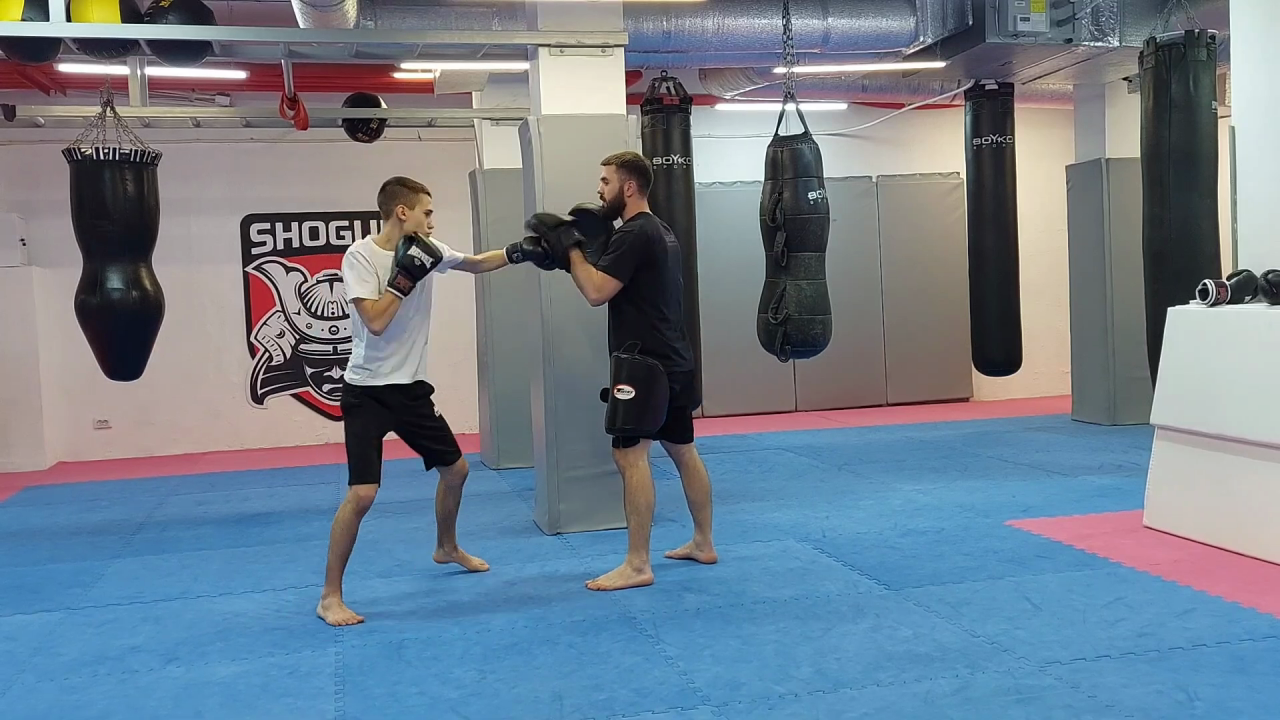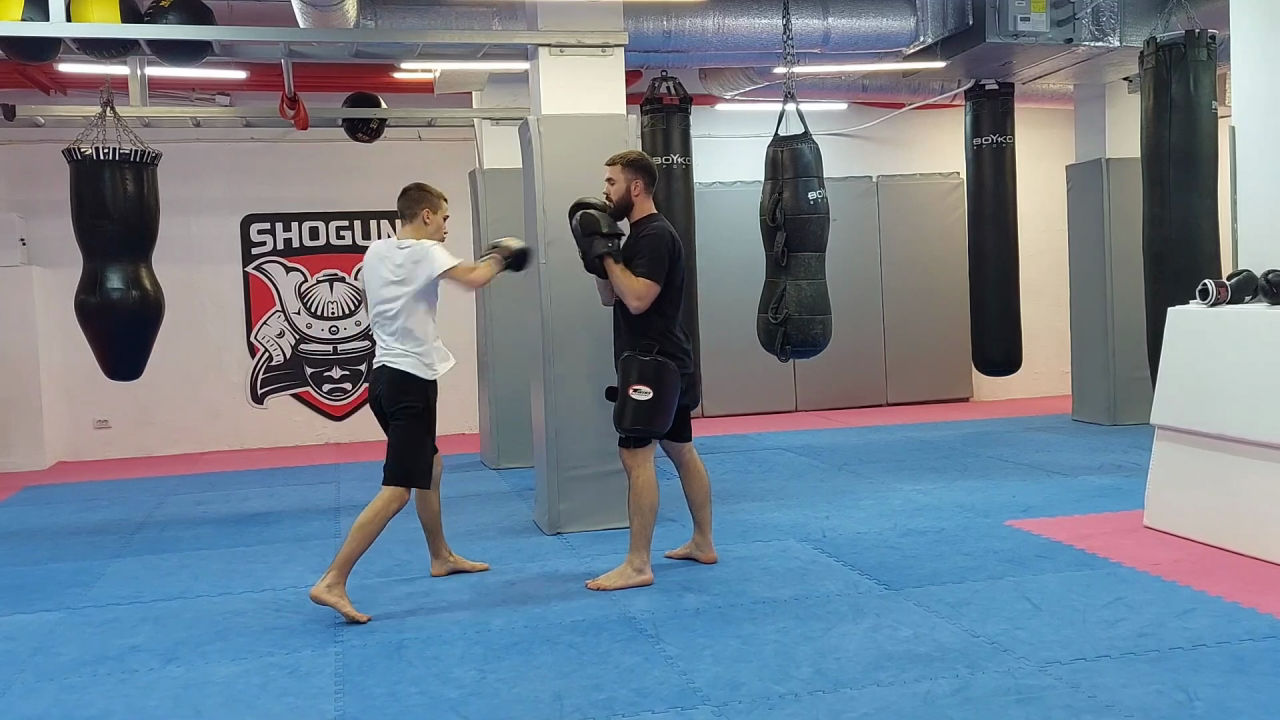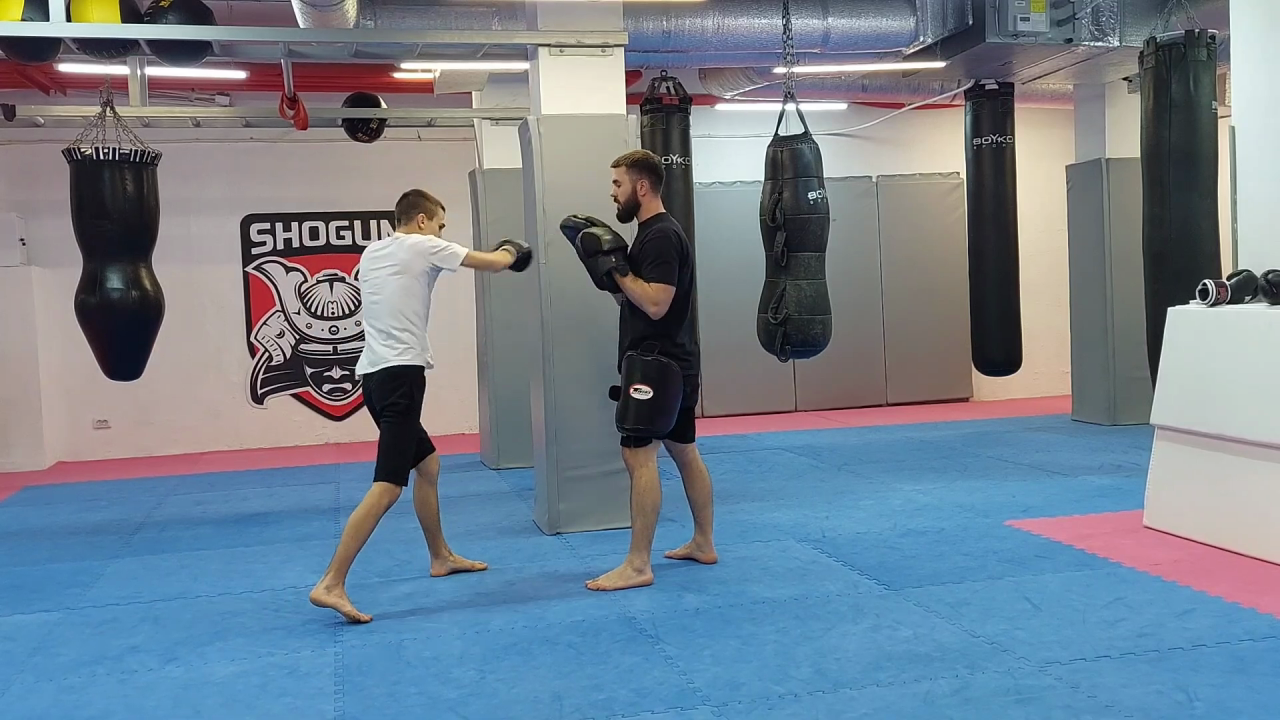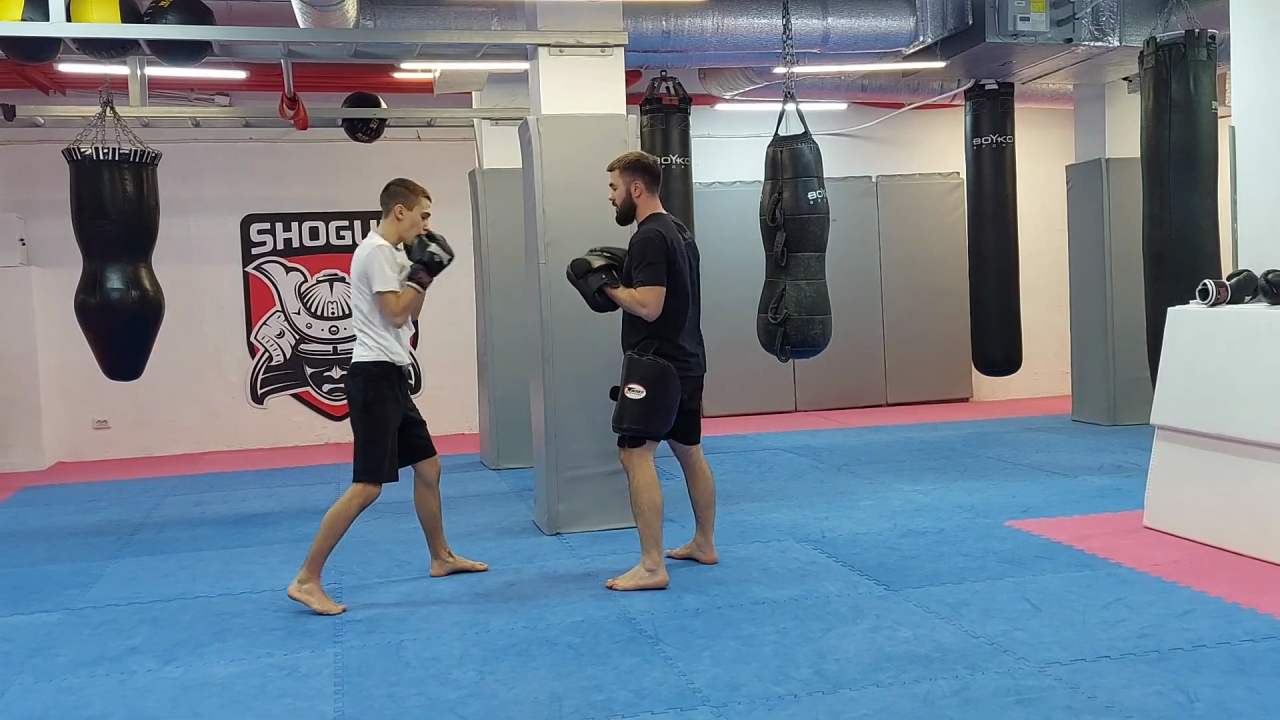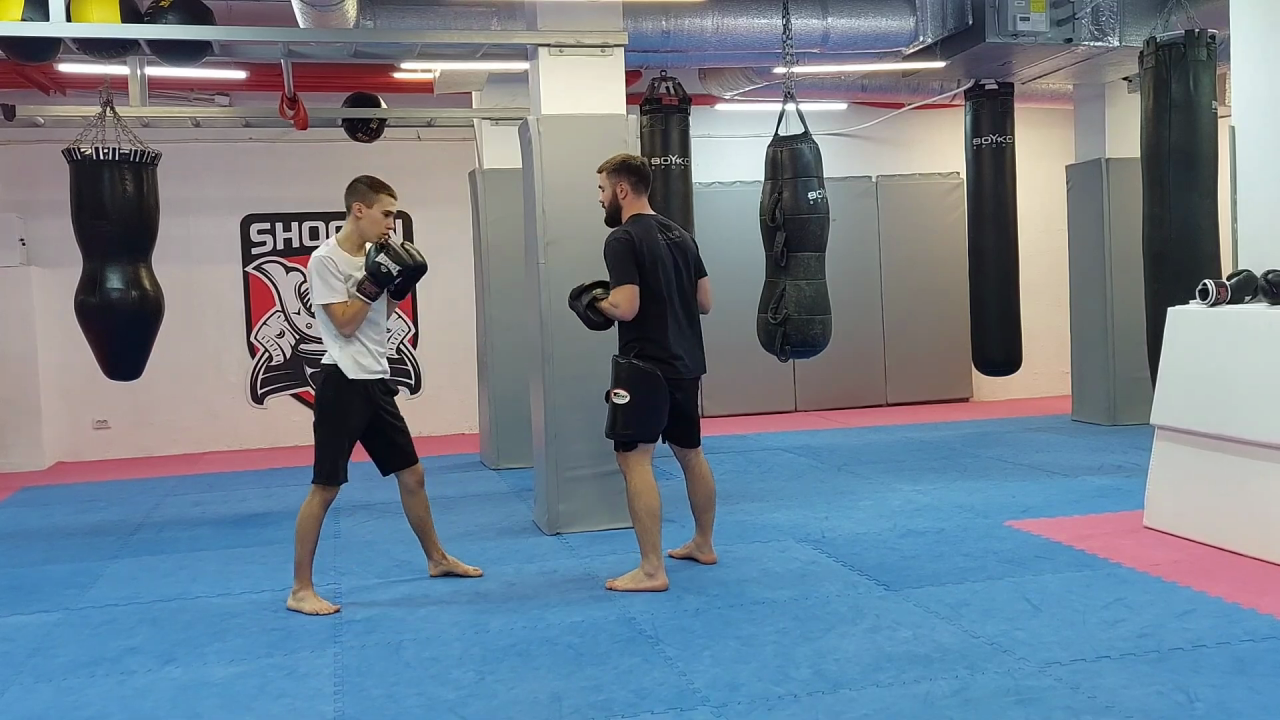
dt=0.2s
person 1, frame 1
left shoulder: (636, 234)
right shoulder: (656, 231)
left elbow: (596, 292)
right elbow: (610, 284)
left wrist: (571, 247)
left hip: (649, 364)
right hip: (670, 361)
left knee: (630, 455)
right knee: (683, 451)
left ankle: (637, 566)
right ankle: (704, 543)
person 1, frame 2
left shoulder: (655, 235)
right shoulder: (638, 233)
left elbow: (636, 301)
right elbow: (611, 296)
left wrist: (607, 256)
right wrist: (602, 251)
right hip: (665, 361)
left knee: (636, 456)
right knee: (681, 451)
left ankle: (638, 565)
right ankle: (703, 543)
person 1, frame 3
left shoulder: (660, 236)
right shoulder: (657, 232)
left elbow: (655, 303)
right elbow: (633, 291)
left wrist: (616, 269)
right wrist: (609, 264)
left hip: (658, 363)
right hip: (673, 362)
left knee: (639, 455)
right knee: (684, 450)
left ankle: (637, 565)
right ankle: (703, 543)
person 1, frame 4
left shoulder: (647, 237)
right shoulder: (679, 232)
left elbow: (648, 306)
left wrist: (607, 287)
right wrist: (624, 281)
left hip: (657, 365)
right hip: (685, 362)
left knee: (636, 456)
right knee: (689, 451)
left ankle: (652, 566)
right ankle: (703, 543)
person 1, frame 5
left shoulder: (623, 239)
right shoulder: (680, 235)
left elbow: (626, 307)
right elbow: (704, 302)
left wrist: (596, 302)
left hip: (647, 368)
right hip: (685, 365)
left knee: (634, 461)
right knee: (690, 454)
left ankle: (652, 570)
right ankle: (703, 544)
person 2, frame 1
left shoulder: (420, 250)
right shoulder: (359, 258)
left elbow: (473, 264)
right elbow: (375, 321)
left wrist: (518, 252)
right wrist: (405, 275)
left hip: (410, 388)
right hip: (369, 390)
left knee: (456, 468)
right knee: (362, 493)
left ankle: (448, 547)
right ankle: (330, 594)
person 2, frame 2
left shoulder: (376, 253)
right shoulder: (422, 250)
right elbow: (473, 278)
right wrist: (501, 254)
left hip: (390, 379)
right hip: (410, 382)
left knee: (428, 469)
right knee: (398, 491)
left ankle: (440, 556)
right ankle: (332, 584)
person 2, frame 3
left shoulder: (373, 253)
right shoulder: (425, 247)
right elbow: (501, 257)
right wrist: (512, 250)
left hip: (380, 374)
right hip: (401, 376)
left knee: (427, 466)
right knee: (388, 486)
left ankle: (442, 557)
right ankle: (331, 585)
person 2, frame 4
left shoulder: (395, 250)
right shoulder: (378, 252)
left elbow: (408, 313)
right elbow: (398, 315)
left wrist: (423, 273)
right wrist: (422, 269)
left hip: (390, 376)
right hip: (376, 375)
left knee: (429, 467)
right knee: (366, 487)
left ankle: (442, 556)
right ankle: (307, 580)
person 2, frame 5
left shoulder: (374, 253)
right shoulder: (325, 258)
right elbow: (345, 325)
left wrist: (399, 287)
right wrist: (372, 281)
left hip: (377, 383)
right hip: (342, 384)
left knee: (412, 475)
right knee: (325, 488)
left ankle: (437, 558)
right ankle: (301, 589)
